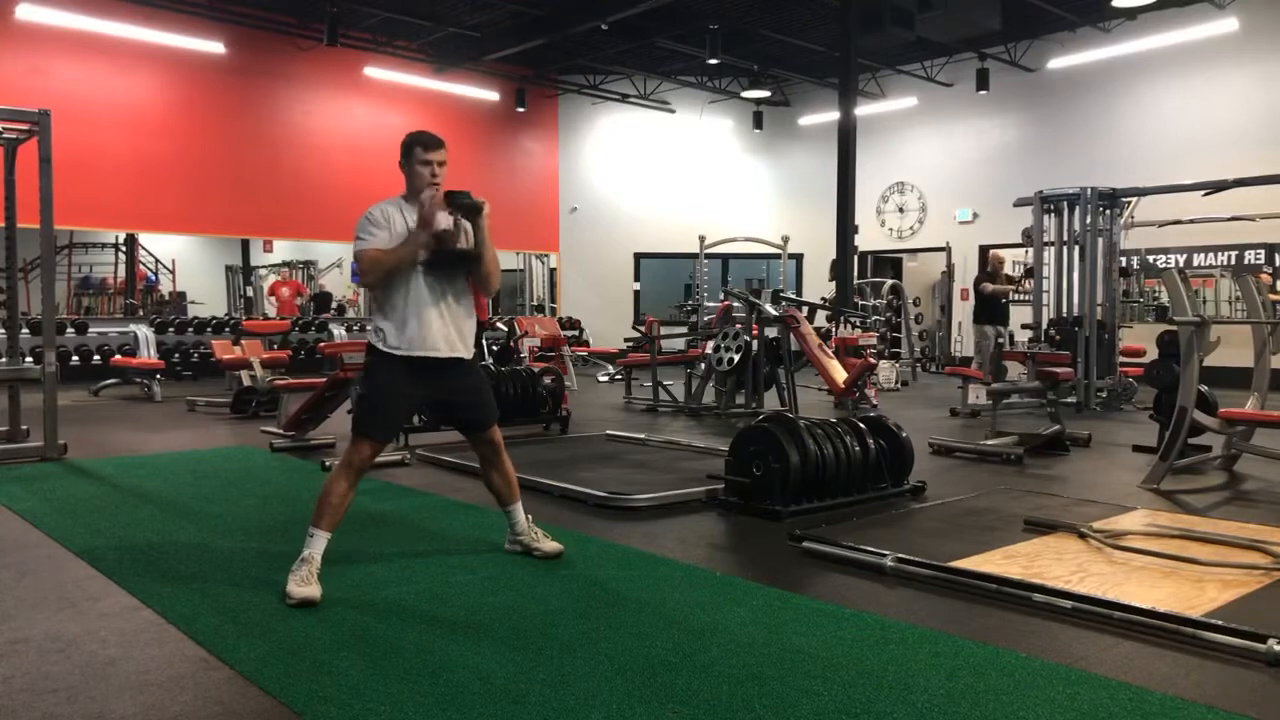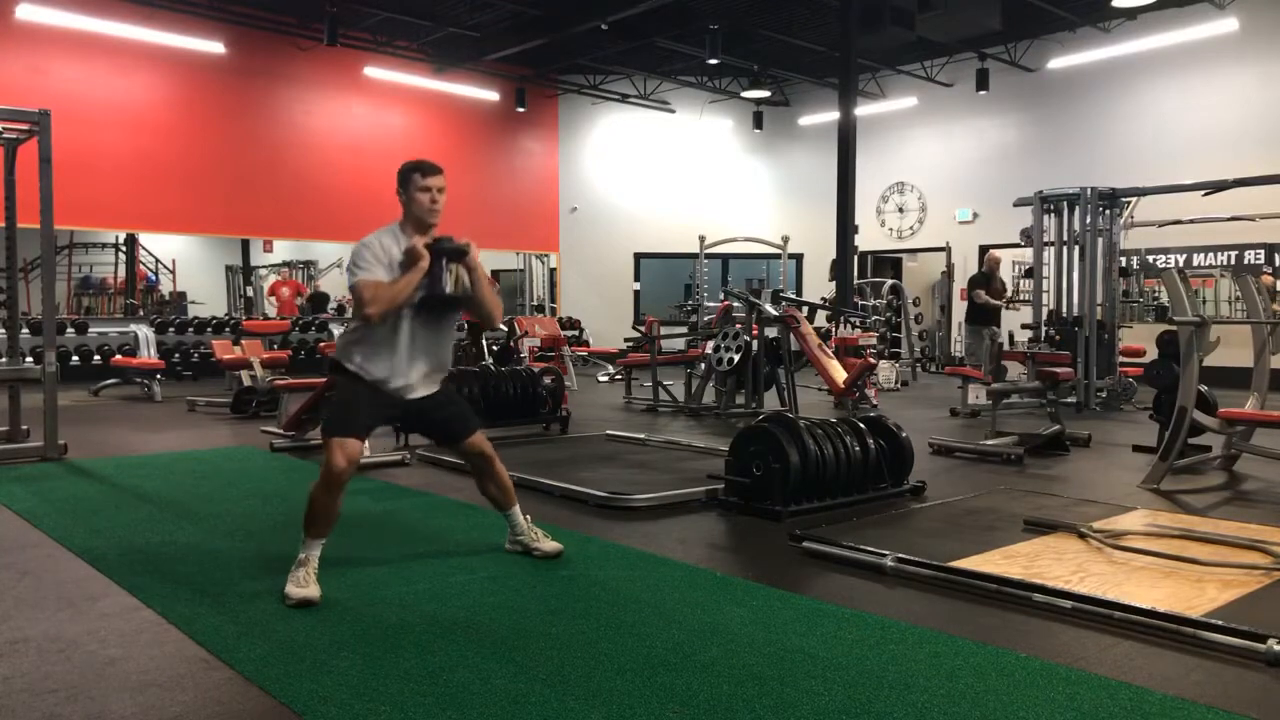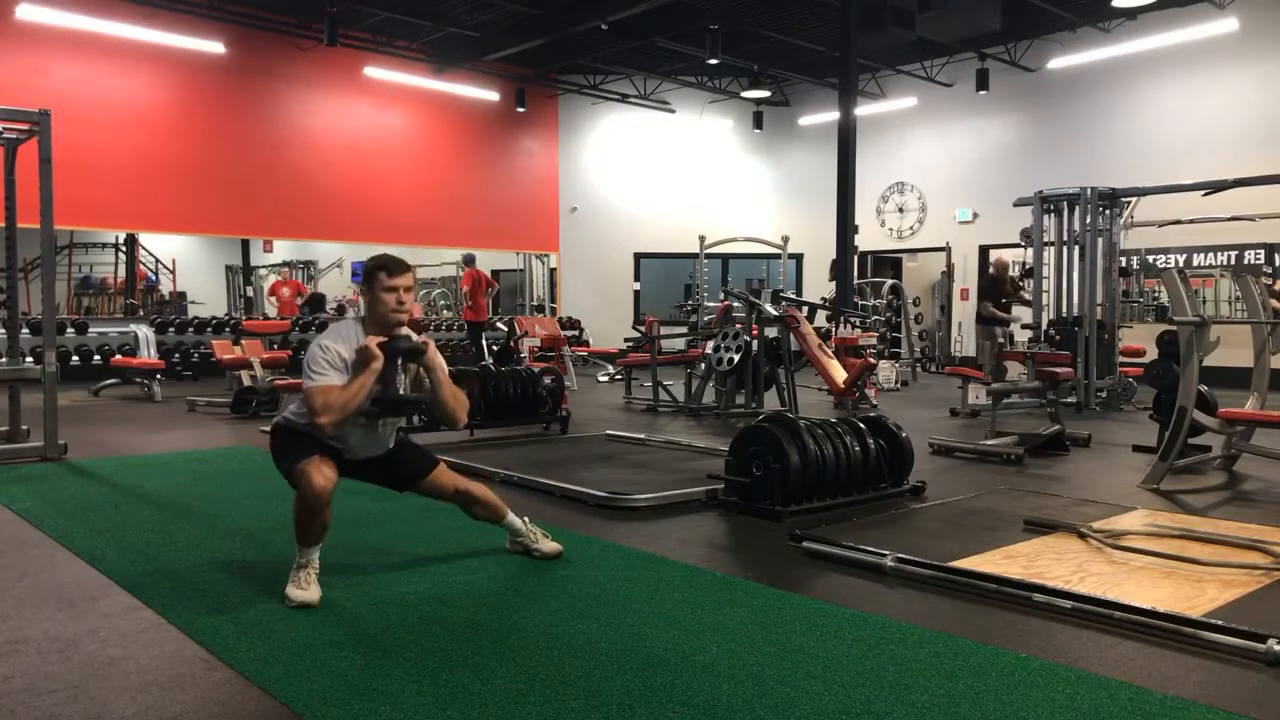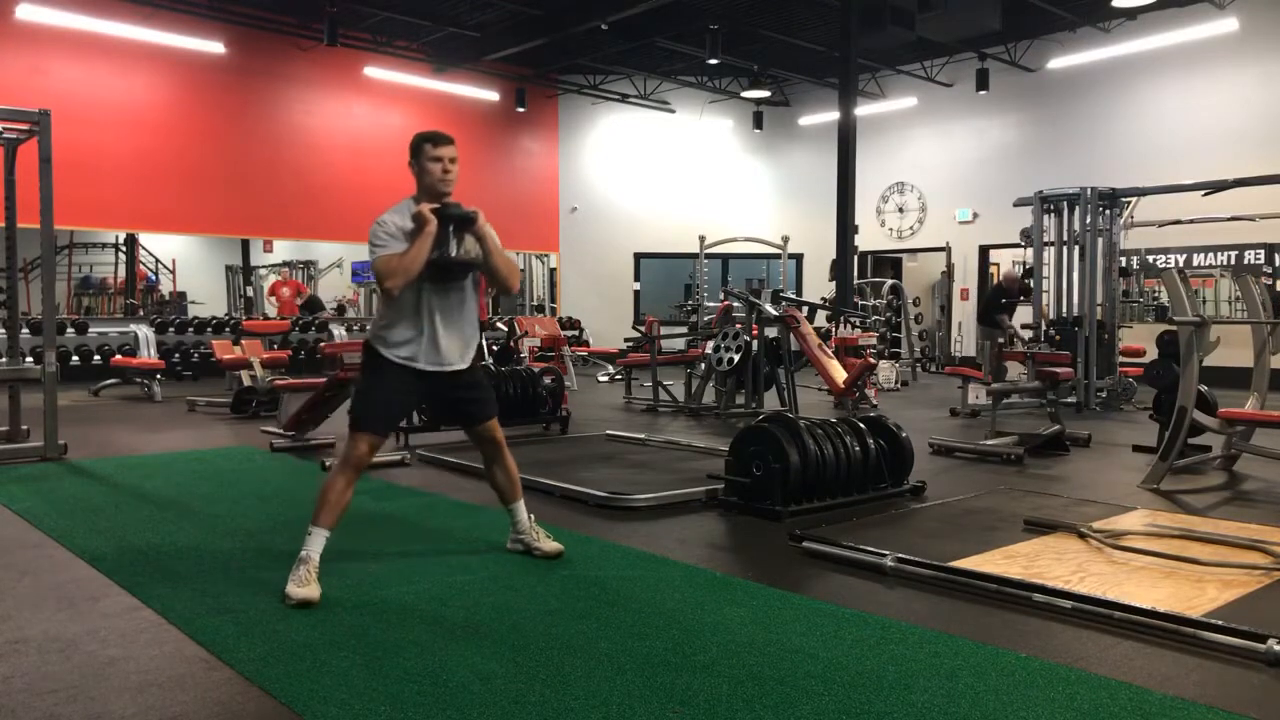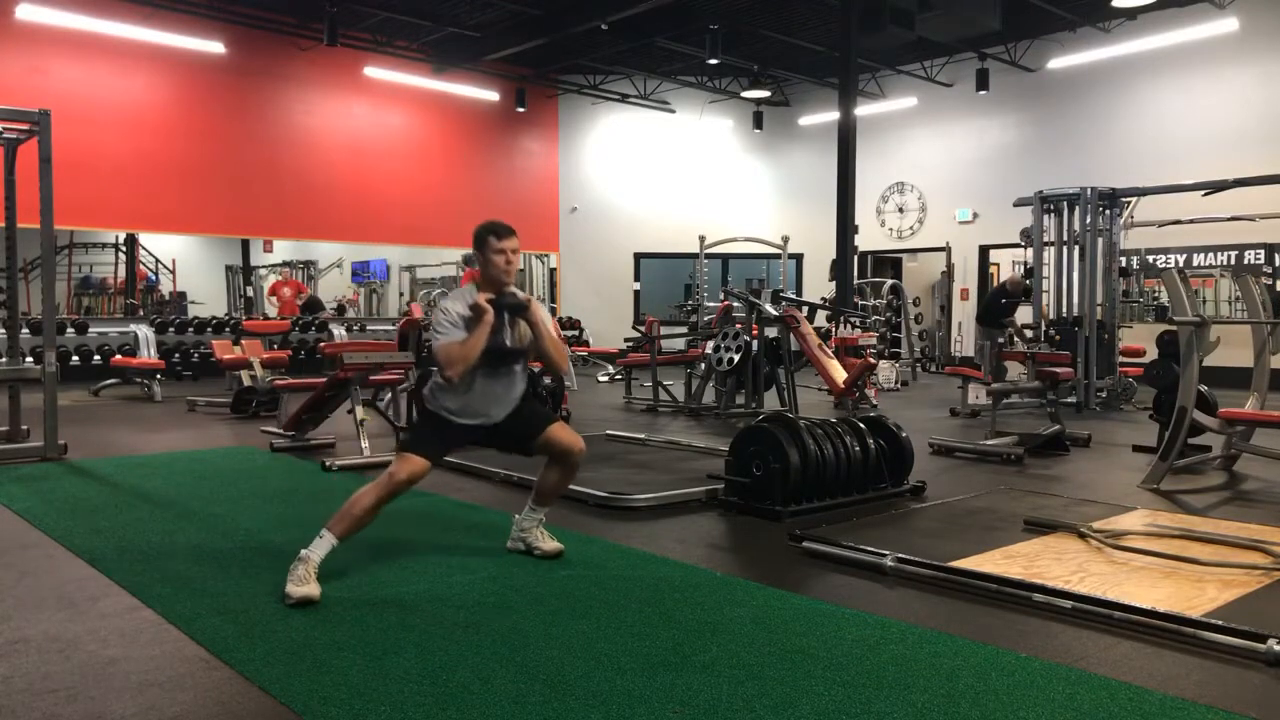
dt=1s
person 1, frame 1
left shoulder: (460, 222)
right shoulder: (381, 216)
left elbow: (488, 285)
right elbow: (370, 274)
left wrist: (480, 228)
right wrist: (421, 232)
left hip: (456, 356)
right hip: (397, 358)
left knee: (491, 443)
right knee: (358, 456)
left ankle: (520, 531)
right ankle: (310, 558)
person 1, frame 2
right shoulder: (375, 247)
left elbow: (493, 317)
right elbow: (371, 308)
left wrist: (473, 266)
right wrist: (417, 267)
left hip: (426, 383)
right hip: (366, 378)
left knee: (482, 452)
right knee: (339, 465)
left ankle: (520, 531)
right ankle: (307, 561)
person 1, frame 3
left shoulder: (418, 348)
right shoulder: (332, 345)
left elbow: (457, 418)
right elbow: (324, 419)
left wrist: (434, 368)
right wrist: (371, 368)
left hip: (377, 444)
right hip: (306, 436)
left knee: (458, 487)
right knee: (318, 483)
left ankle: (520, 531)
right ankle: (306, 564)
person 1, frame 4
left shoulder: (472, 221)
right shoulder: (392, 223)
left elbow: (510, 285)
right elbow: (392, 283)
left wrist: (482, 235)
right wrist: (427, 231)
left hip: (457, 358)
right hip: (396, 358)
left knee: (494, 442)
right knee: (356, 455)
left ankle: (522, 529)
right ankle: (309, 558)
person 1, frame 5
left shoulder: (529, 306)
right shoulder: (453, 307)
left elbow: (560, 366)
right elbow: (451, 370)
left wrist: (534, 321)
right wrist: (485, 321)
left hip: (505, 409)
right hip: (449, 413)
left knee: (572, 449)
right knee: (398, 477)
left ankle: (526, 529)
right ankle: (310, 559)
